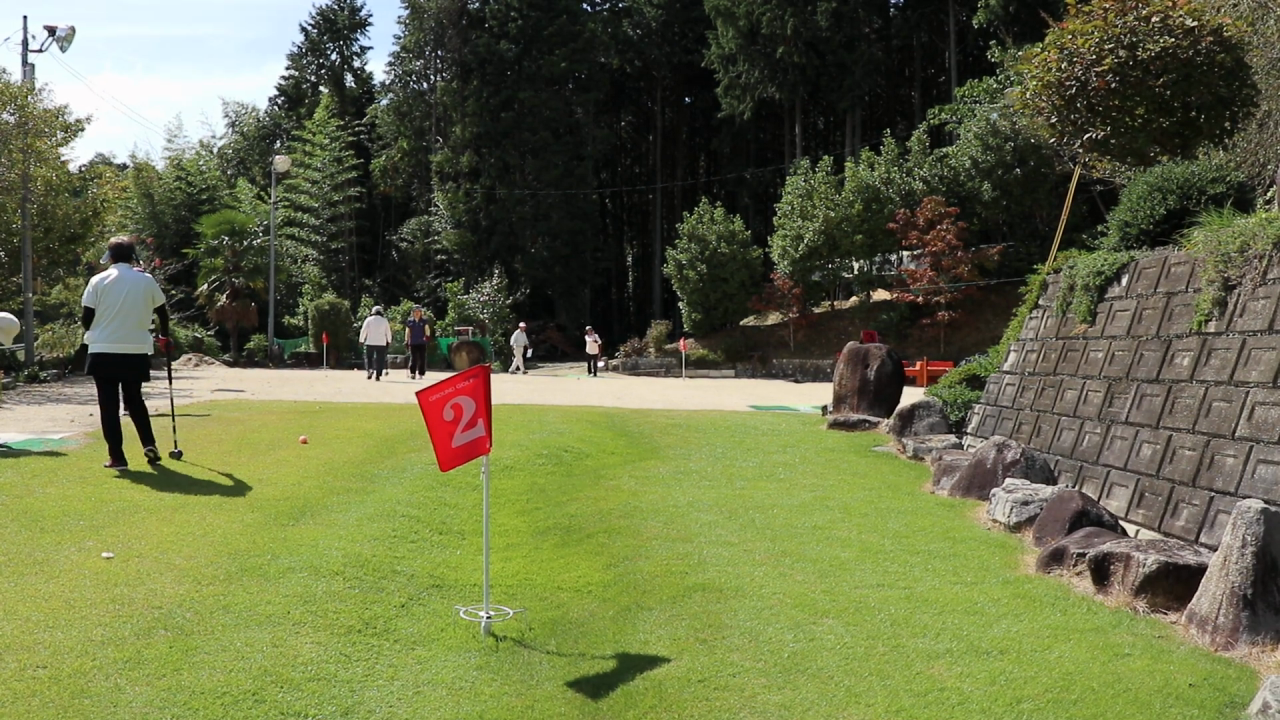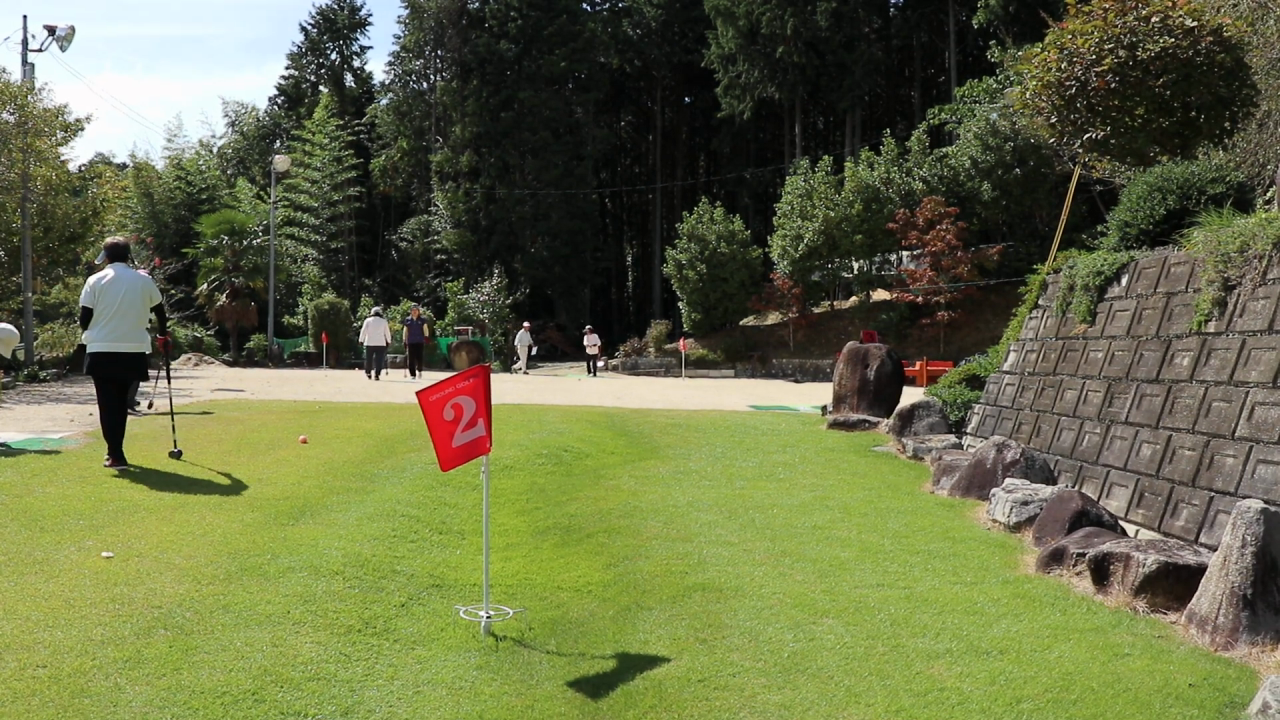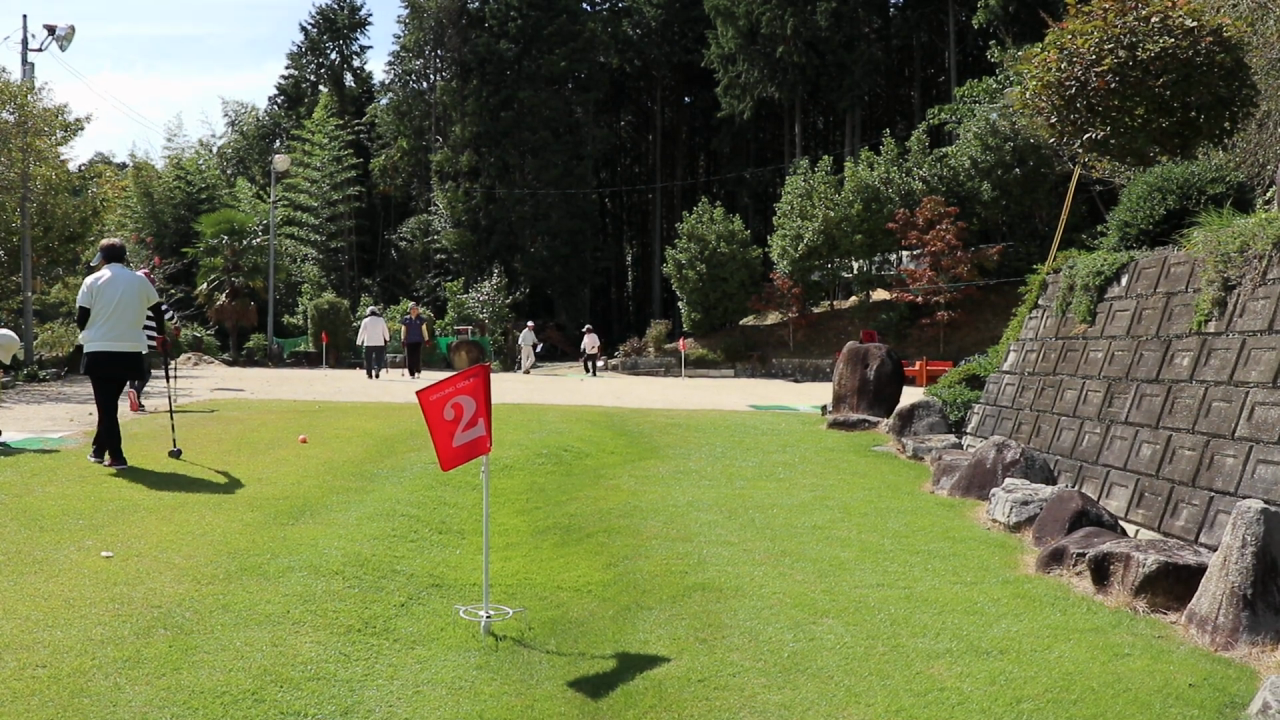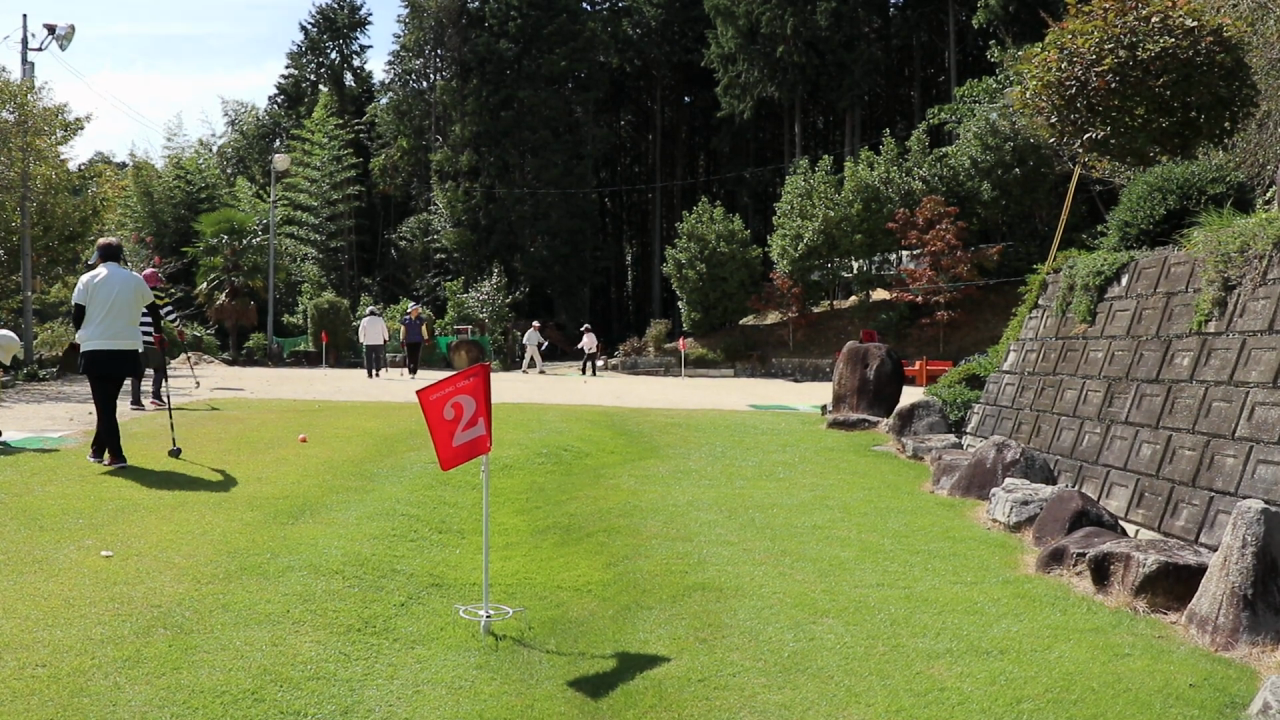
dt=0.2s
person 1, frame 1
left shoulder: (98, 281)
right shoulder: (147, 281)
left elbow: (86, 318)
right elbow: (162, 313)
right wrist: (164, 337)
left hip: (104, 351)
right hip: (136, 352)
left knee: (109, 405)
right knee: (135, 402)
left ankle: (117, 457)
right ankle: (149, 444)
person 1, frame 2
left shoulder: (96, 280)
right shoulder: (143, 280)
left elbow: (85, 318)
right elbow: (160, 311)
left wrist: (92, 334)
right wrist: (162, 336)
left hip: (102, 351)
right hip: (133, 351)
left knee: (107, 404)
right knee: (120, 402)
left ankle: (116, 457)
right ankle: (114, 449)
person 1, frame 3
left shoulder: (92, 280)
right shoulder: (139, 280)
left elbow: (82, 317)
right elbow: (157, 311)
left wrist: (89, 334)
right wrist: (161, 335)
left hip: (99, 350)
right hip: (130, 350)
left knee: (105, 403)
right knee: (111, 401)
left ankle: (116, 456)
right ankle: (99, 448)
person 1, frame 4
left shoulder: (88, 278)
right shoulder: (134, 279)
left elbow: (77, 315)
right elbow: (154, 310)
left wrist: (81, 335)
right wrist: (158, 335)
left hip: (96, 348)
right hip: (126, 348)
left knee: (103, 402)
right knee: (109, 400)
left ankle: (116, 454)
right ankle: (98, 449)
